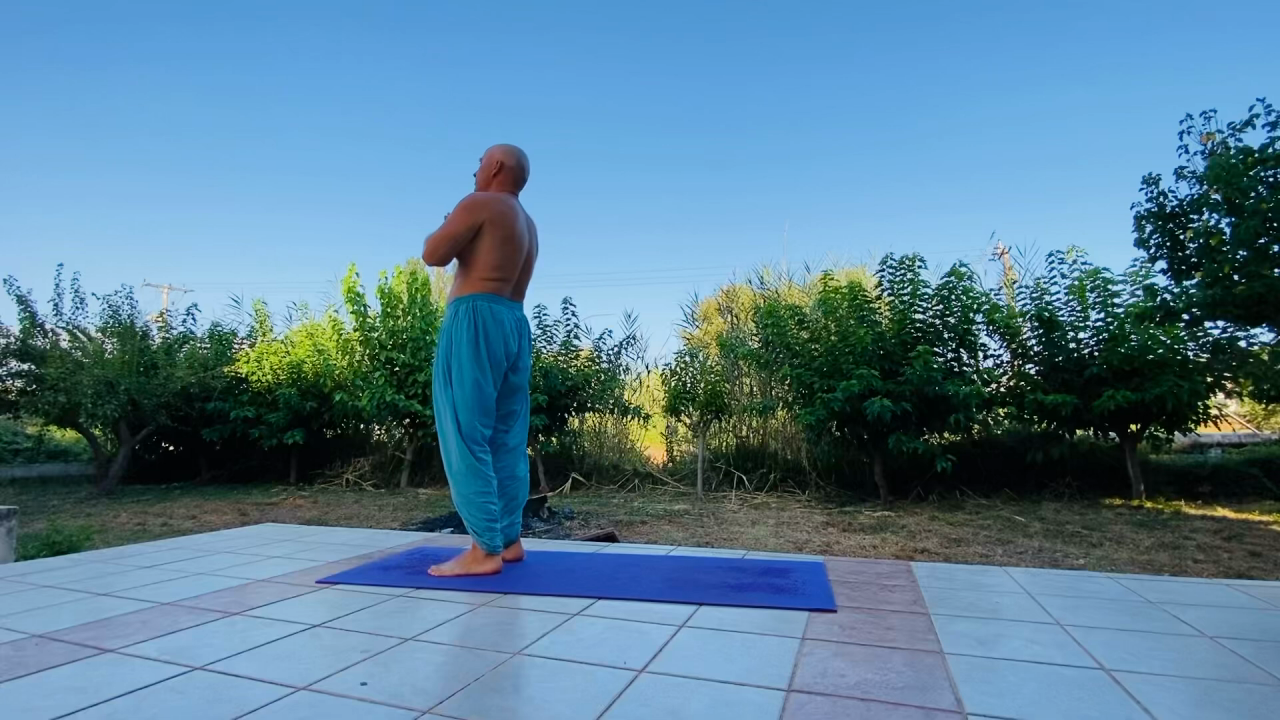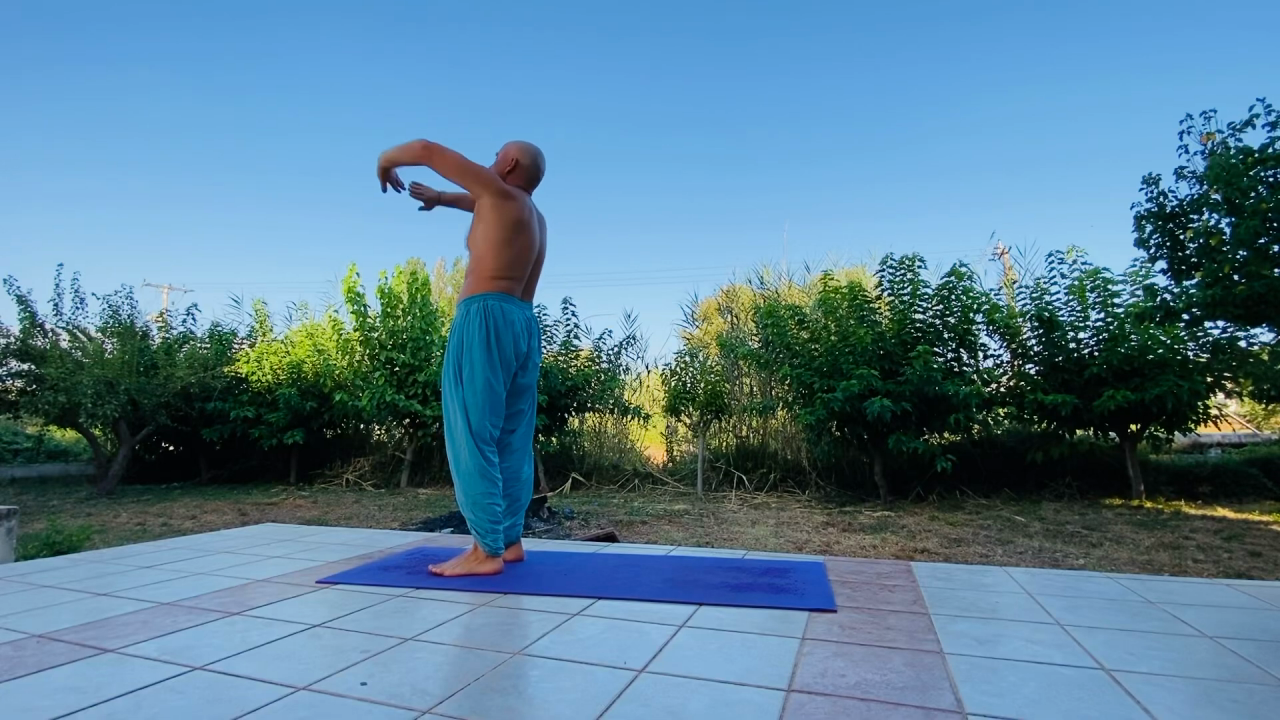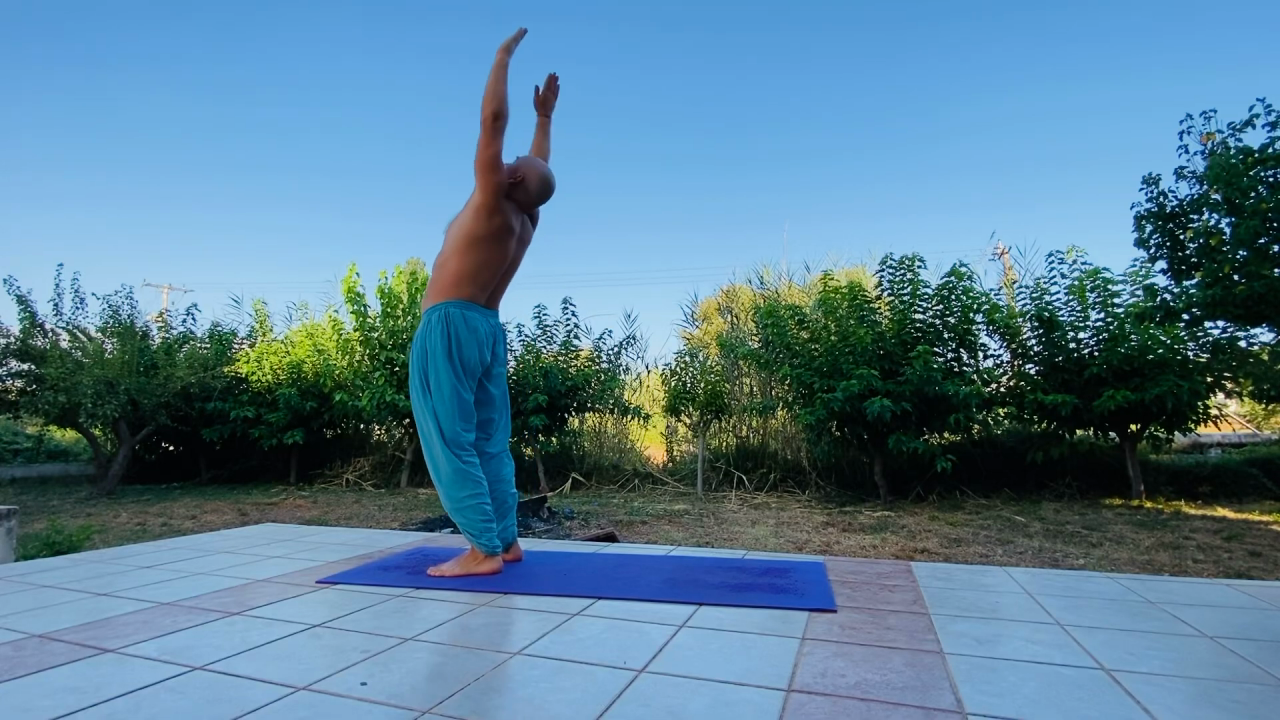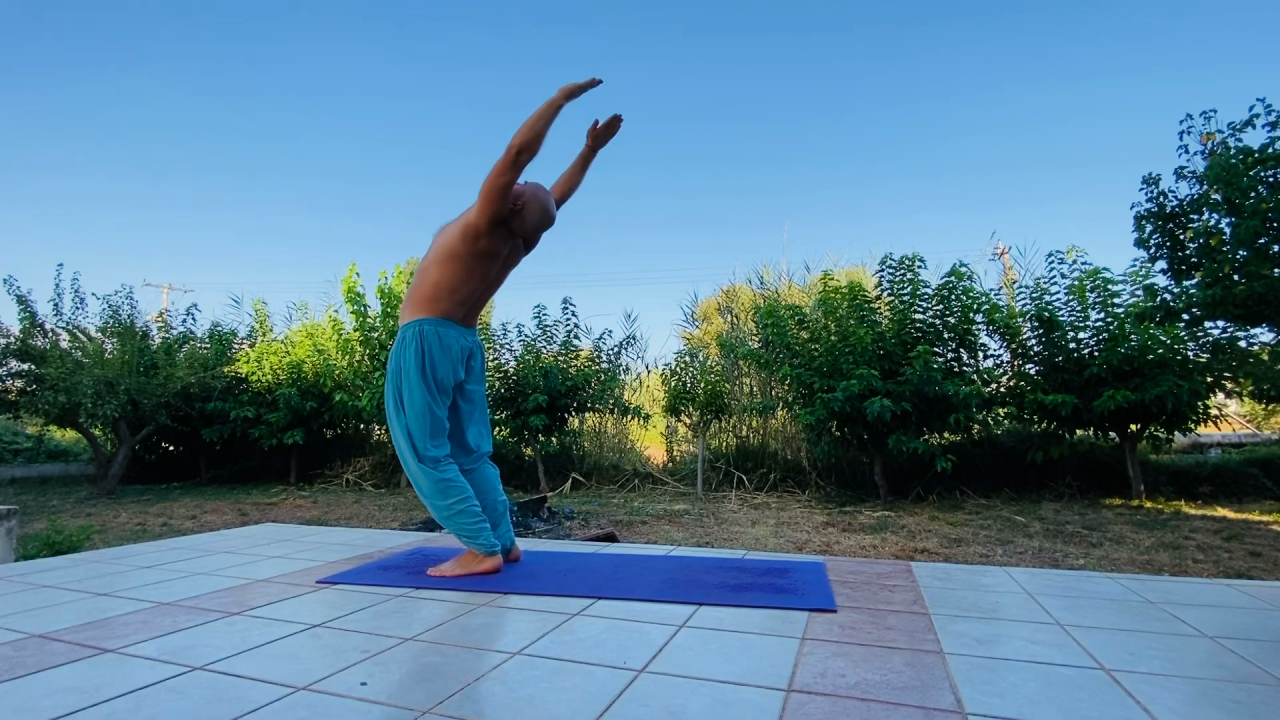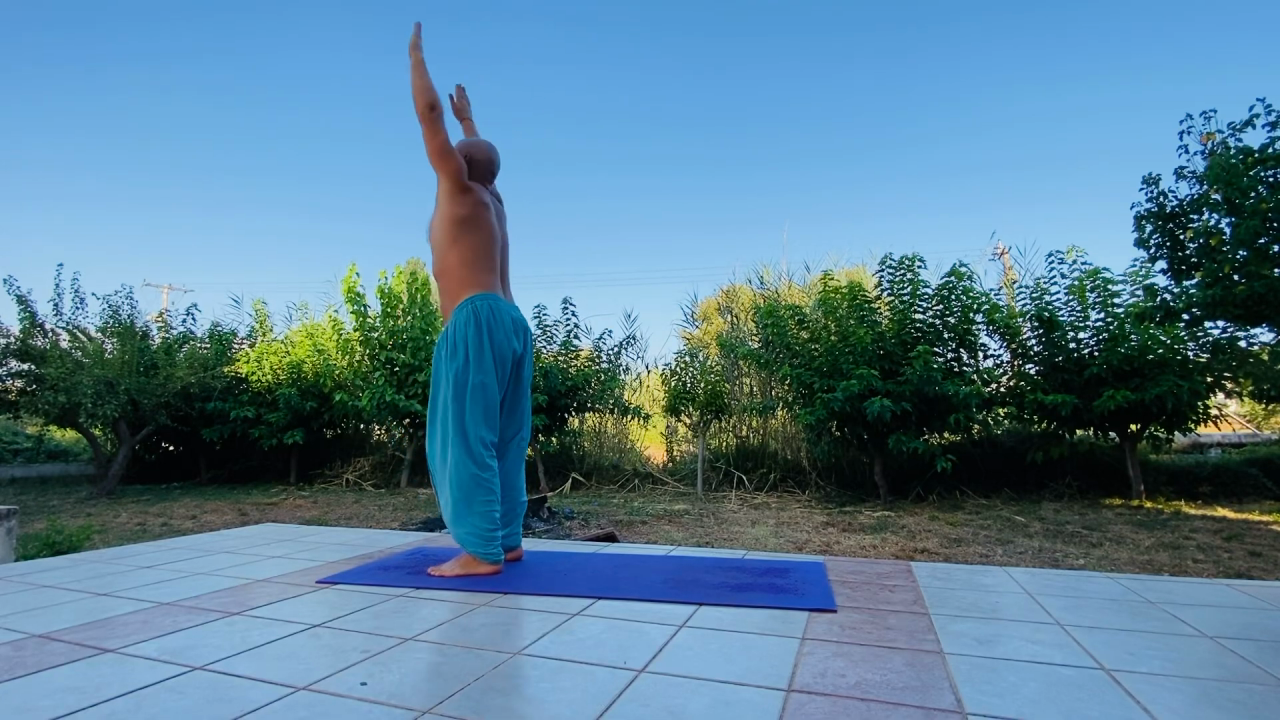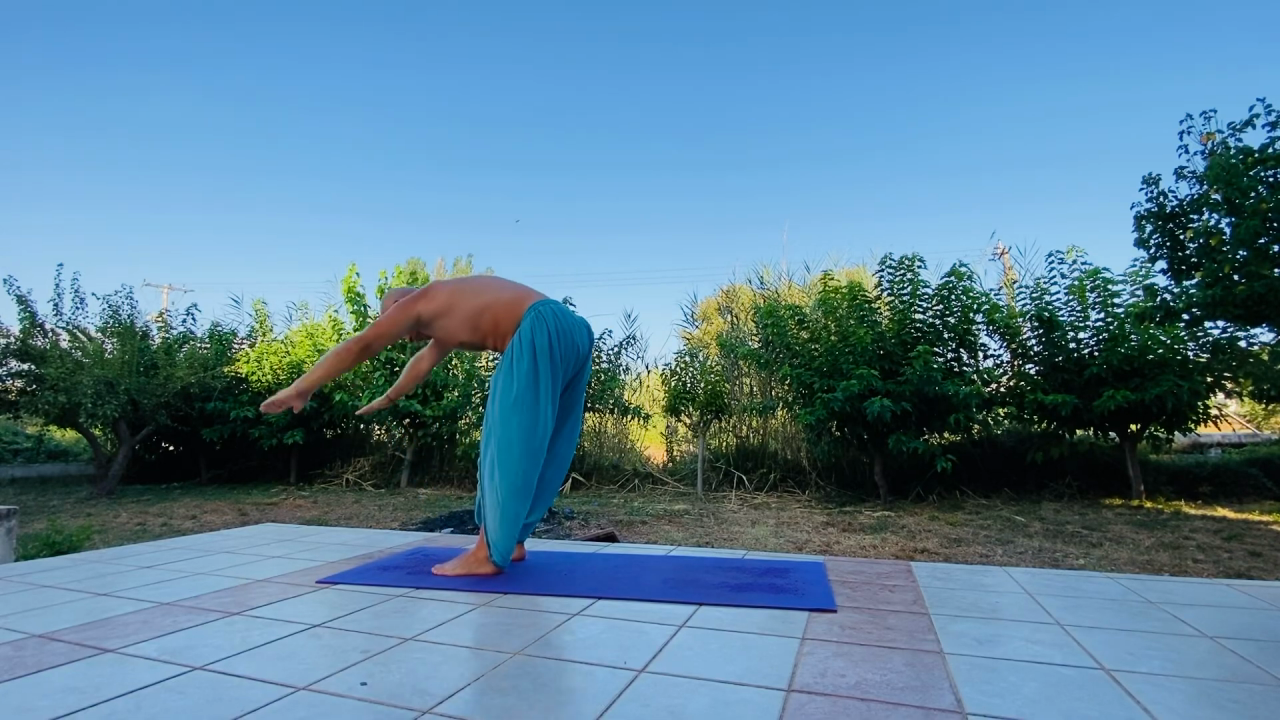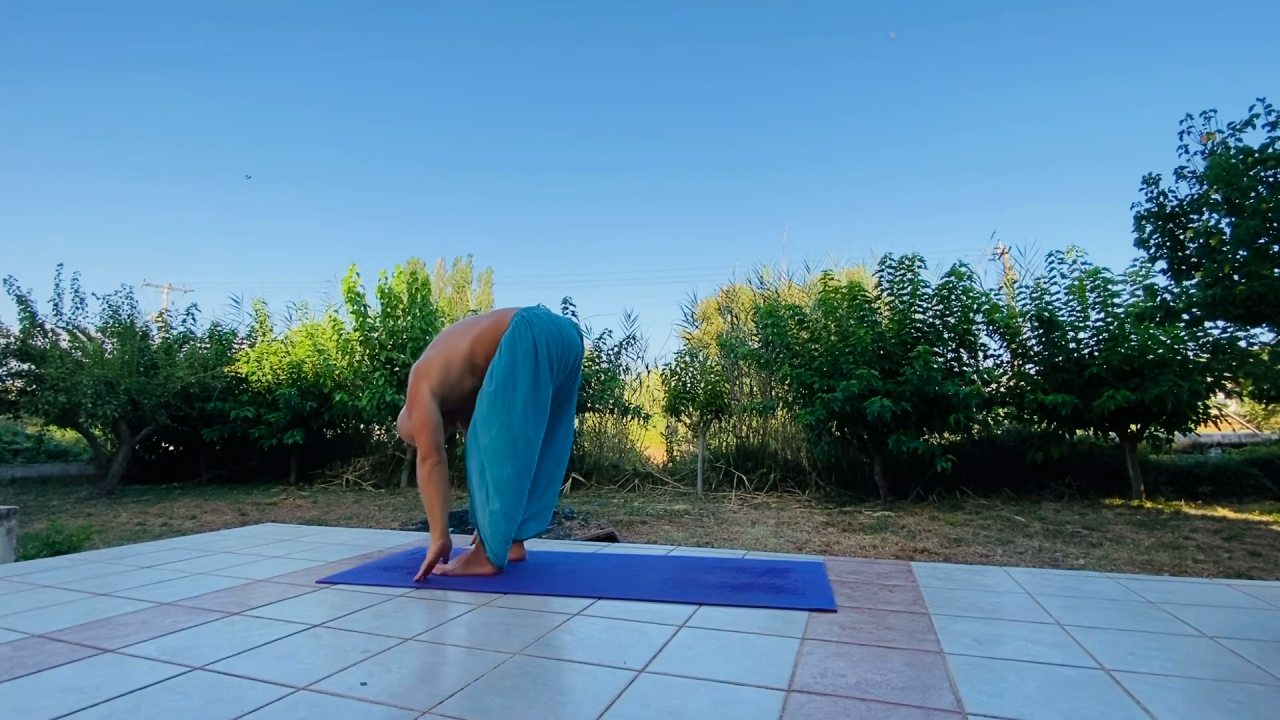
dt=0.7s
person 1, frame 1
left shoulder: (480, 203)
right shoulder: (527, 225)
left elbow: (433, 254)
left wrist: (445, 232)
right wrist: (464, 235)
left hip: (475, 323)
right hip: (514, 327)
left knee: (466, 437)
right knee: (505, 439)
left ankle: (485, 550)
right ankle: (508, 539)
person 1, frame 2
left shoulder: (504, 195)
right shoulder: (533, 214)
left elbow: (428, 150)
left wrist: (388, 162)
right wrist: (439, 198)
left hip: (486, 322)
right hip: (523, 326)
left knee: (474, 437)
right knee: (511, 439)
left ankle: (486, 550)
right ankle: (508, 541)
person 1, frame 3
left shoulder: (493, 205)
right shoulder: (527, 220)
left elbow: (492, 120)
right elbow: (540, 166)
left wrist: (502, 55)
right wrist: (545, 115)
left hip: (449, 327)
right hip: (488, 331)
left knee: (449, 443)
right knee: (489, 444)
left ankle: (484, 550)
right ankle: (505, 541)
person 1, frame 4
left shoulder: (485, 226)
right shoulder: (520, 242)
left elbow: (517, 153)
right elbow: (560, 194)
left wrist: (560, 98)
right wrist: (590, 151)
left hip: (425, 342)
right hip: (464, 345)
left knee: (427, 453)
right knee: (468, 452)
left ankle: (482, 548)
right ankle: (502, 540)
person 1, frame 5
left shoulder: (461, 189)
right shoulder: (492, 201)
left elbow: (427, 112)
right elbow: (479, 152)
left wrist: (415, 53)
right wrist: (467, 117)
left hip: (476, 321)
right hip: (512, 323)
left knee: (464, 438)
right knee: (503, 440)
left ankle: (482, 552)
right ankle: (507, 541)
person 1, frame 6
left shoulder: (419, 303)
right shoulder: (449, 312)
left elbow: (358, 346)
right elbow: (423, 363)
left wrist: (300, 389)
right wrist: (387, 398)
left hip: (540, 332)
right hip: (572, 330)
left knee: (511, 442)
right knee: (540, 446)
left ankle: (489, 553)
right ankle: (511, 541)
person 1, frame 7
left shoulder: (422, 388)
right shoulder: (454, 385)
left elbow: (431, 461)
right elbow: (476, 441)
left wrist: (440, 537)
right wrist: (484, 515)
left hip: (530, 339)
right hip: (564, 333)
left knee: (495, 446)
right knee: (531, 448)
left ankle: (489, 554)
right ankle: (510, 541)
